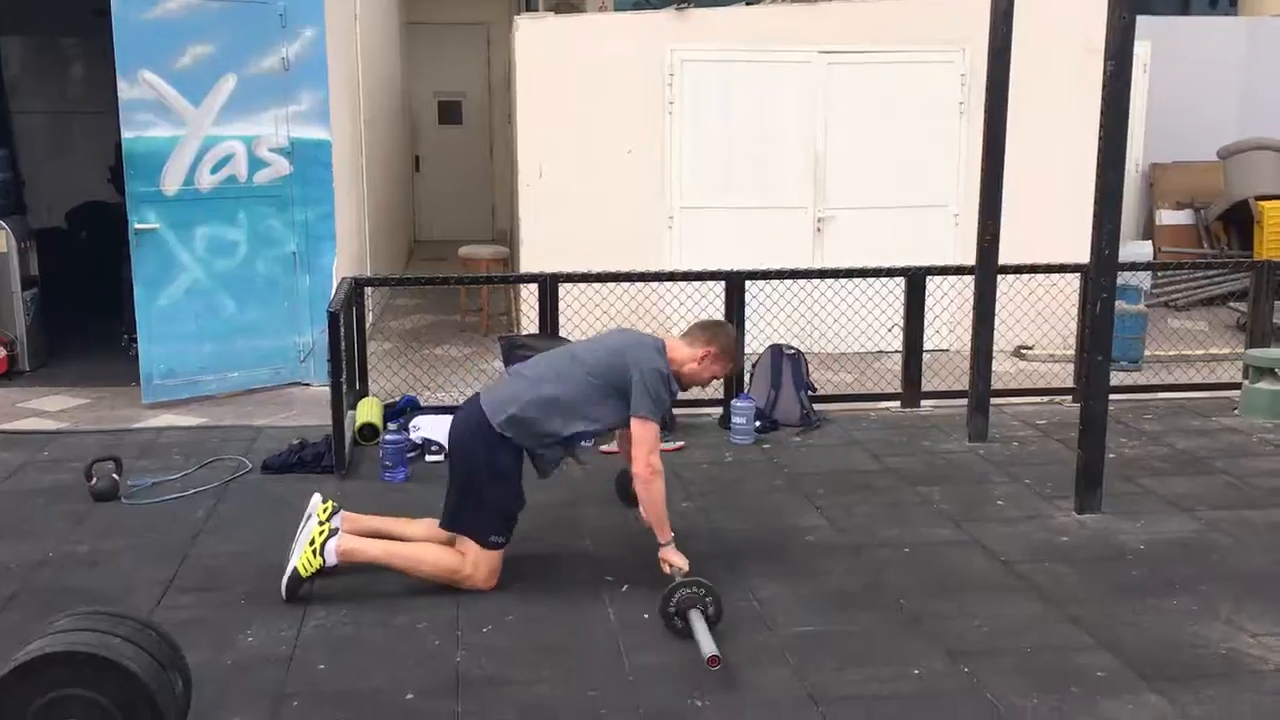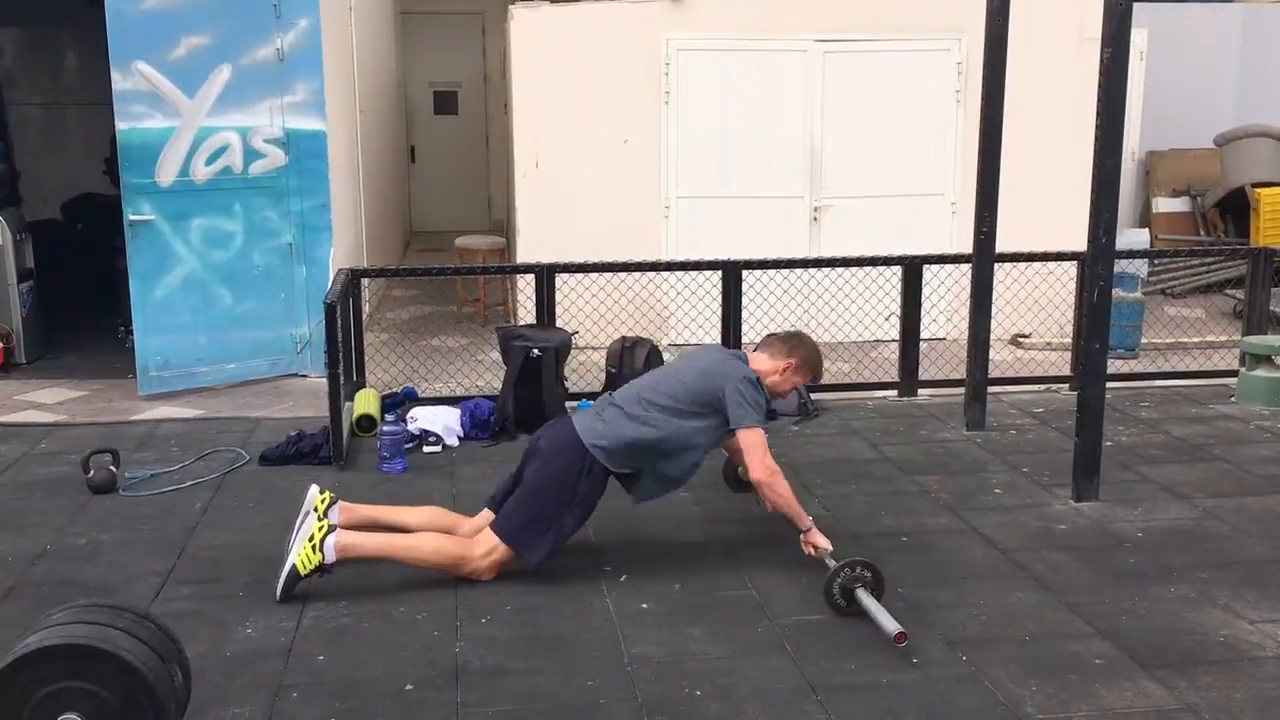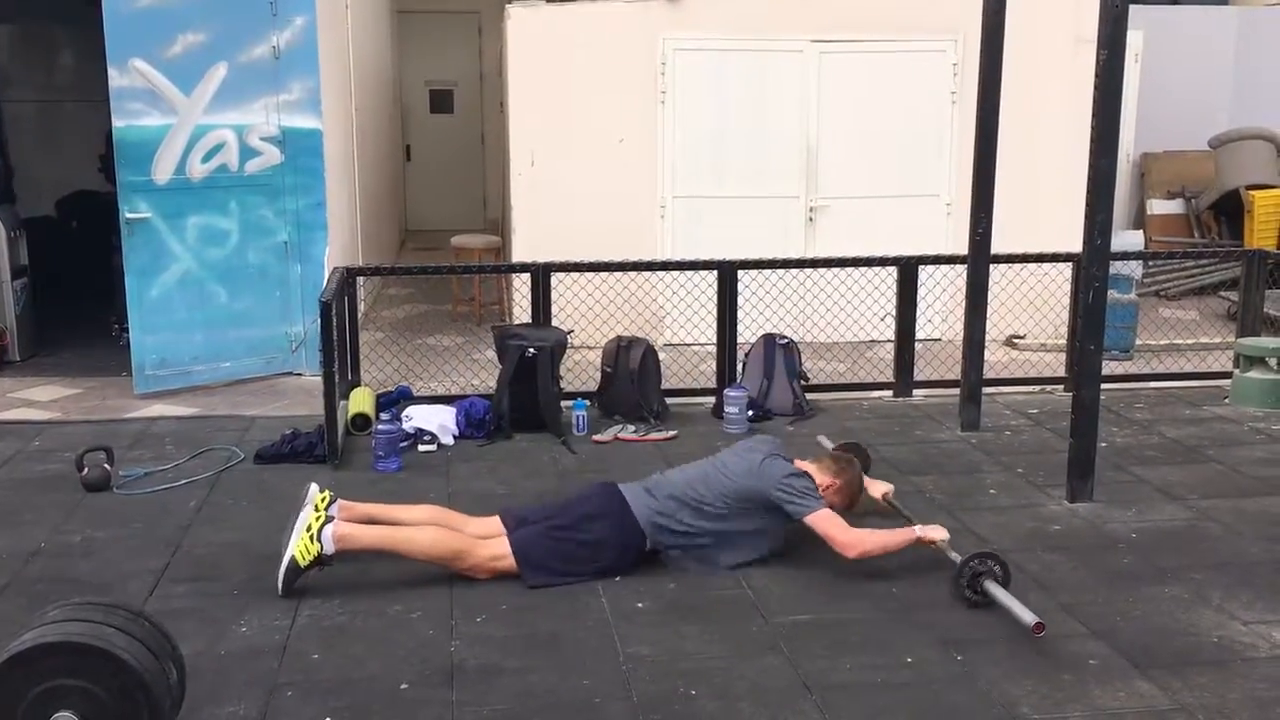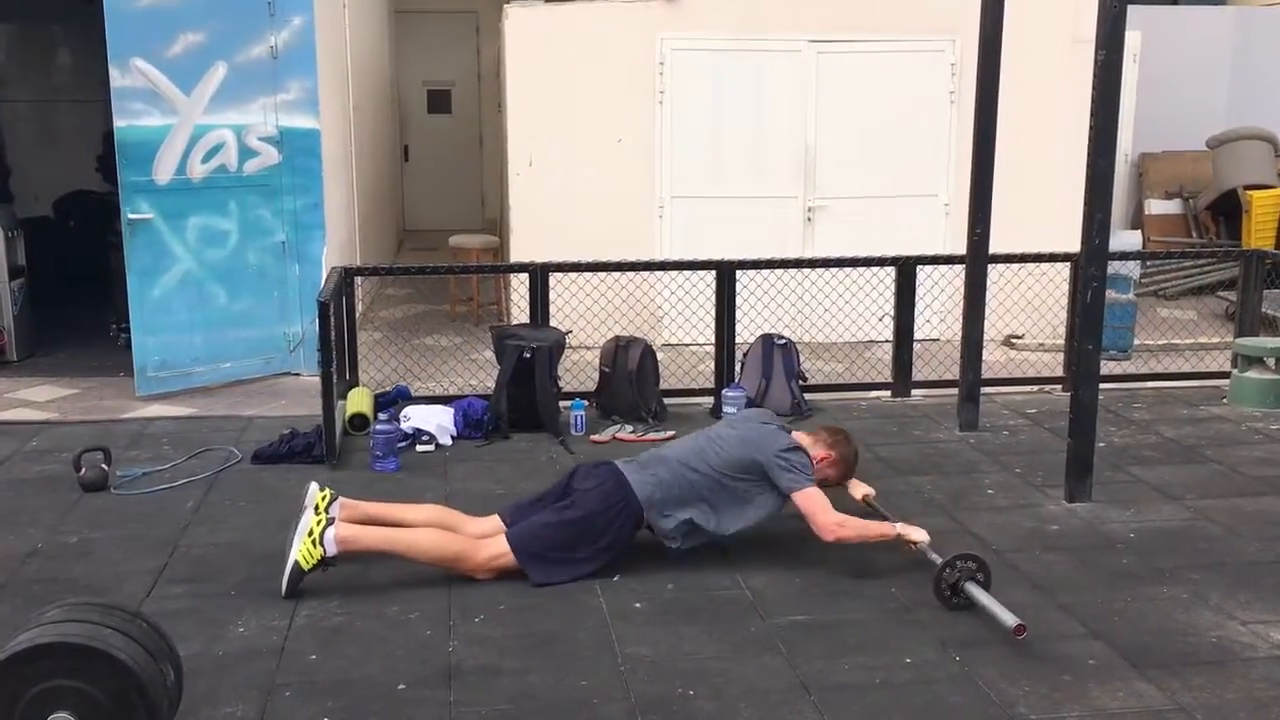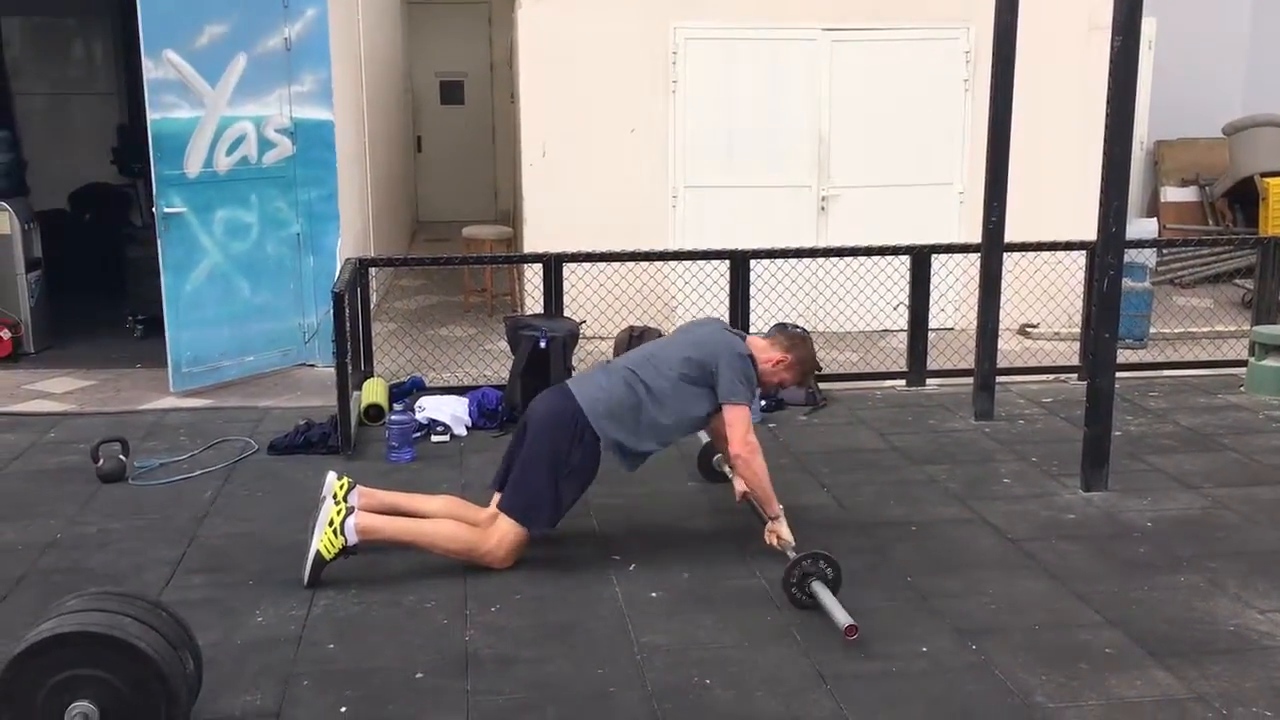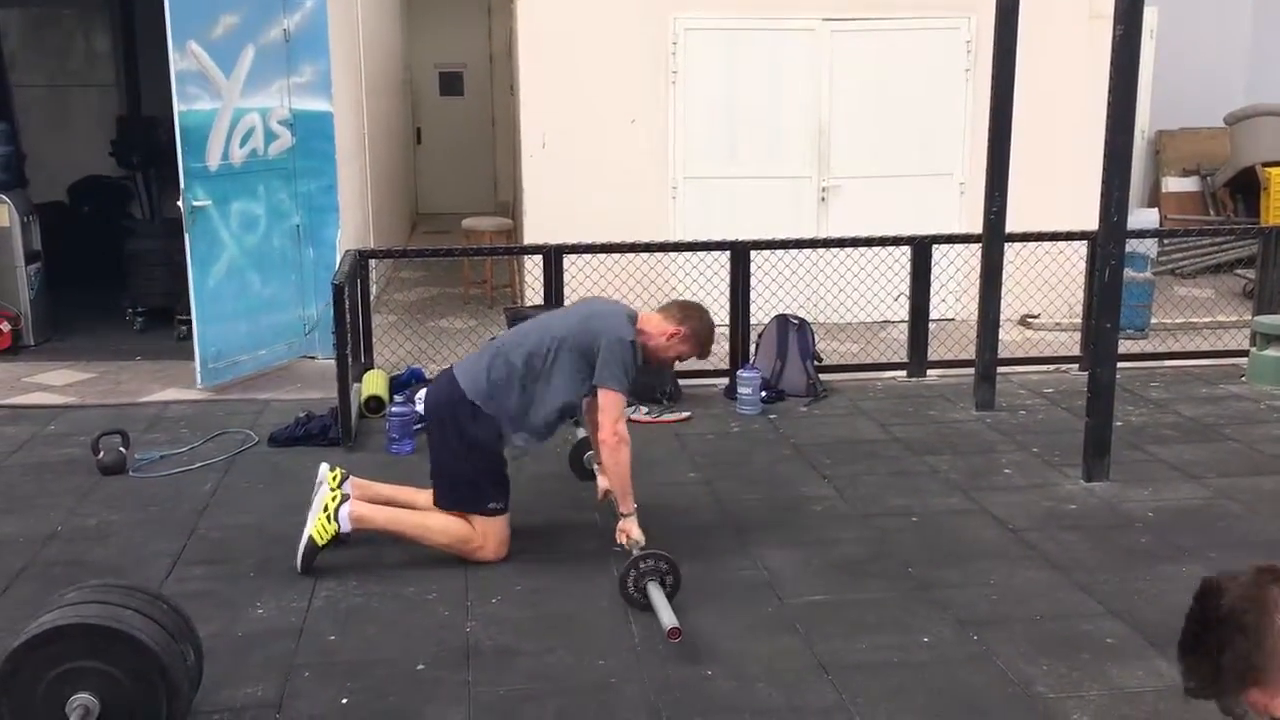
dt=0.7s
person 1, frame 1
left shoulder: (640, 350)
right shoulder: (653, 370)
left elbow: (629, 436)
right elbow: (647, 467)
left wrist: (645, 500)
right wrist: (666, 543)
left hip: (486, 419)
right hip: (494, 432)
left knee: (463, 539)
right knee: (477, 573)
left ankle: (336, 521)
right ankle: (337, 548)
person 1, frame 2
left shoulder: (721, 361)
right shoulder: (744, 381)
left elbow: (727, 433)
right elbow: (764, 471)
left wrist: (760, 486)
right wrist: (805, 526)
left hip: (566, 437)
right hip: (582, 459)
left knee: (470, 529)
right knee: (479, 559)
left ankle: (336, 511)
right ankle: (334, 544)
person 1, frame 3
left shoulder: (770, 451)
right shoulder: (787, 486)
right elbow: (851, 545)
left wrist: (864, 482)
right wrist: (918, 532)
left hip: (610, 501)
right hip: (617, 532)
left knee: (476, 527)
right knee: (479, 558)
left ankle: (335, 509)
right ankle: (332, 537)
person 1, frame 4
left shoulder: (766, 423)
right shoulder: (786, 455)
right elbow: (830, 528)
left wrist: (847, 479)
right wrist: (898, 530)
left hip: (603, 479)
right hip: (617, 508)
left knee: (475, 528)
right knee: (479, 558)
left ankle: (335, 508)
right ankle: (335, 538)
person 1, frame 5
left shoulder: (719, 336)
right shoulder: (738, 358)
left elbow: (712, 415)
right elbow: (744, 446)
left wrist: (737, 474)
right wrist: (774, 515)
left hip: (559, 407)
right hip: (573, 427)
left knee: (489, 517)
right knee: (496, 547)
left ankle: (354, 497)
right ankle: (355, 526)
person 1, frame 6
left shoulder: (612, 319)
right shoulder: (621, 340)
left elbow: (592, 400)
right elbow: (614, 434)
left wrist: (601, 468)
right wrist: (628, 513)
left hip: (459, 391)
right hip: (467, 405)
left knee: (459, 508)
right knee: (487, 544)
left ankle: (346, 487)
right ankle: (350, 513)
